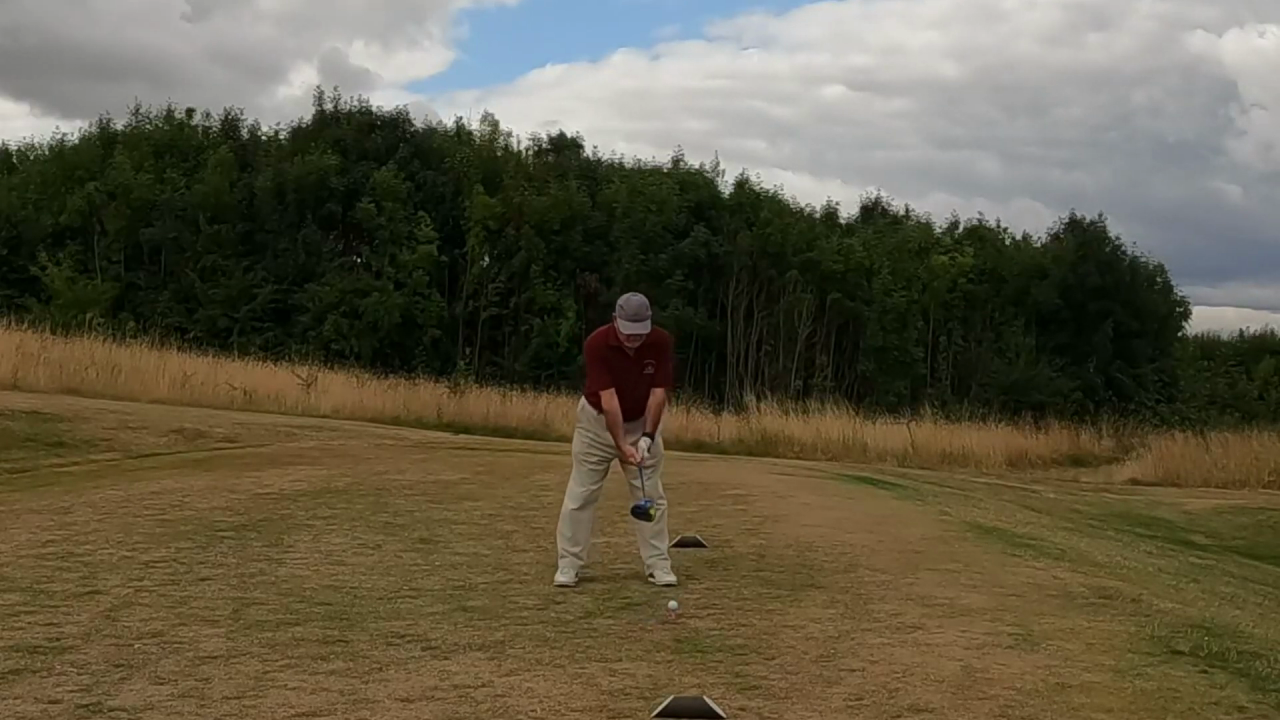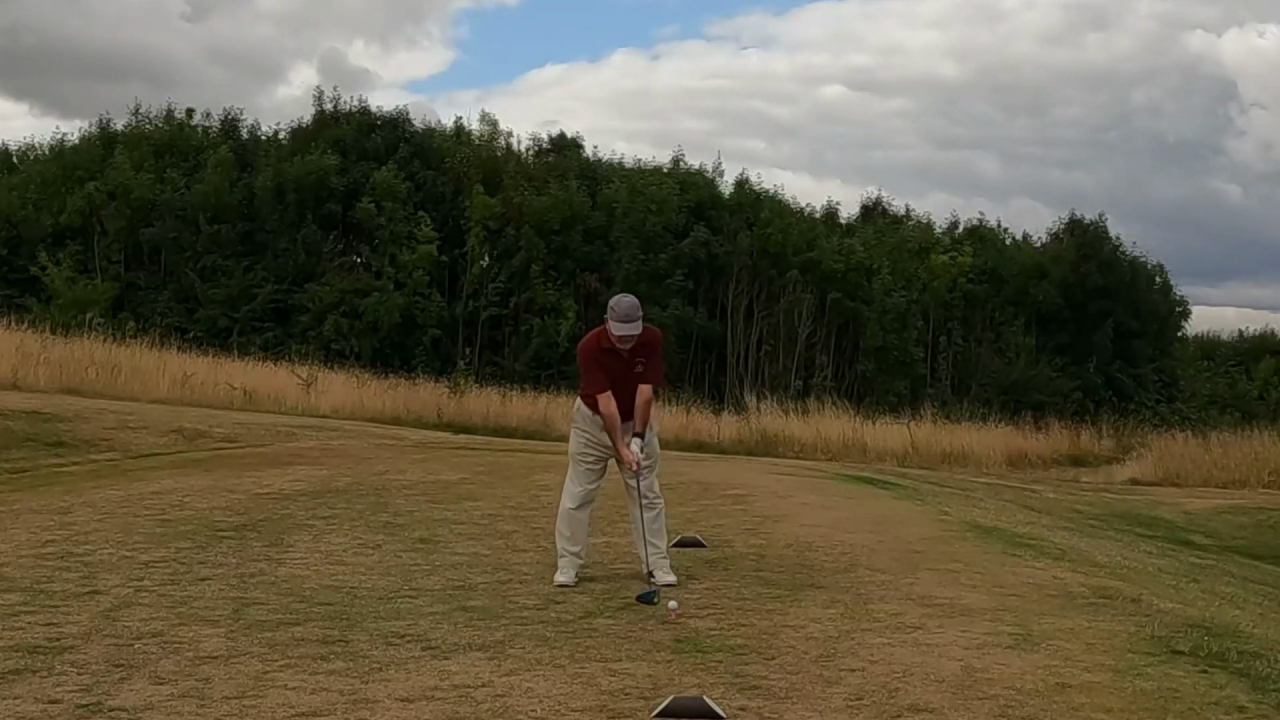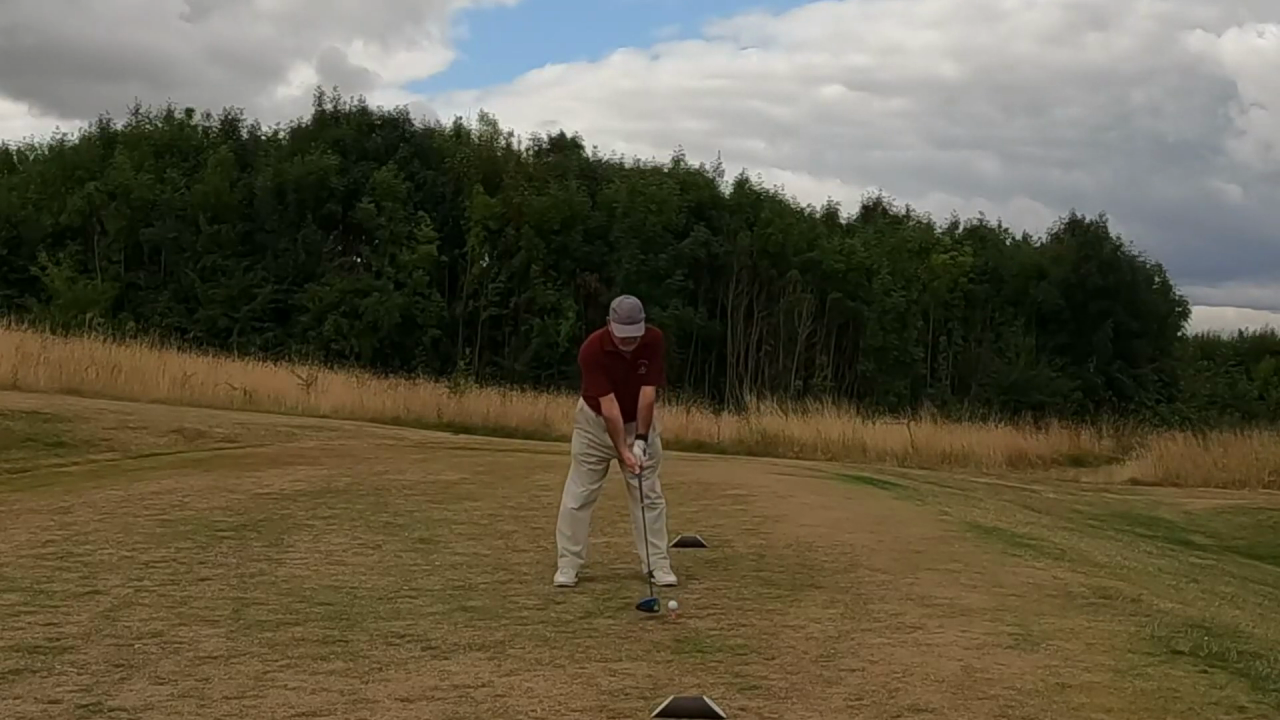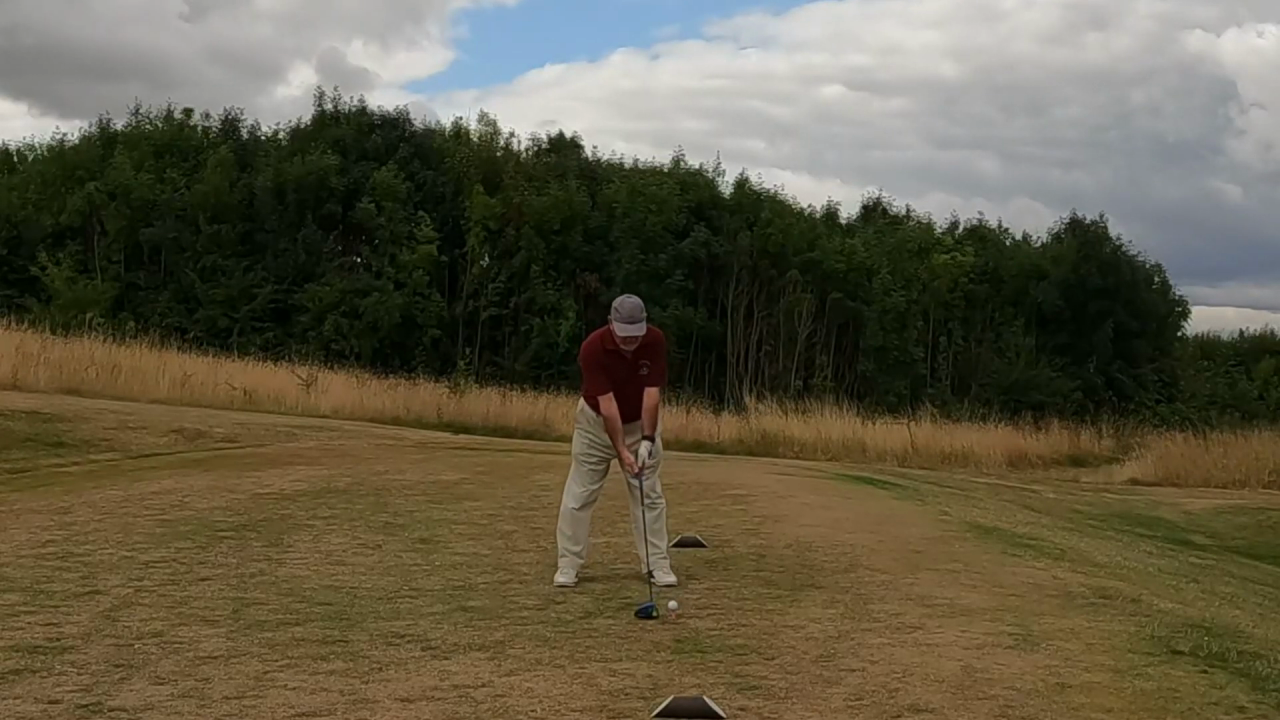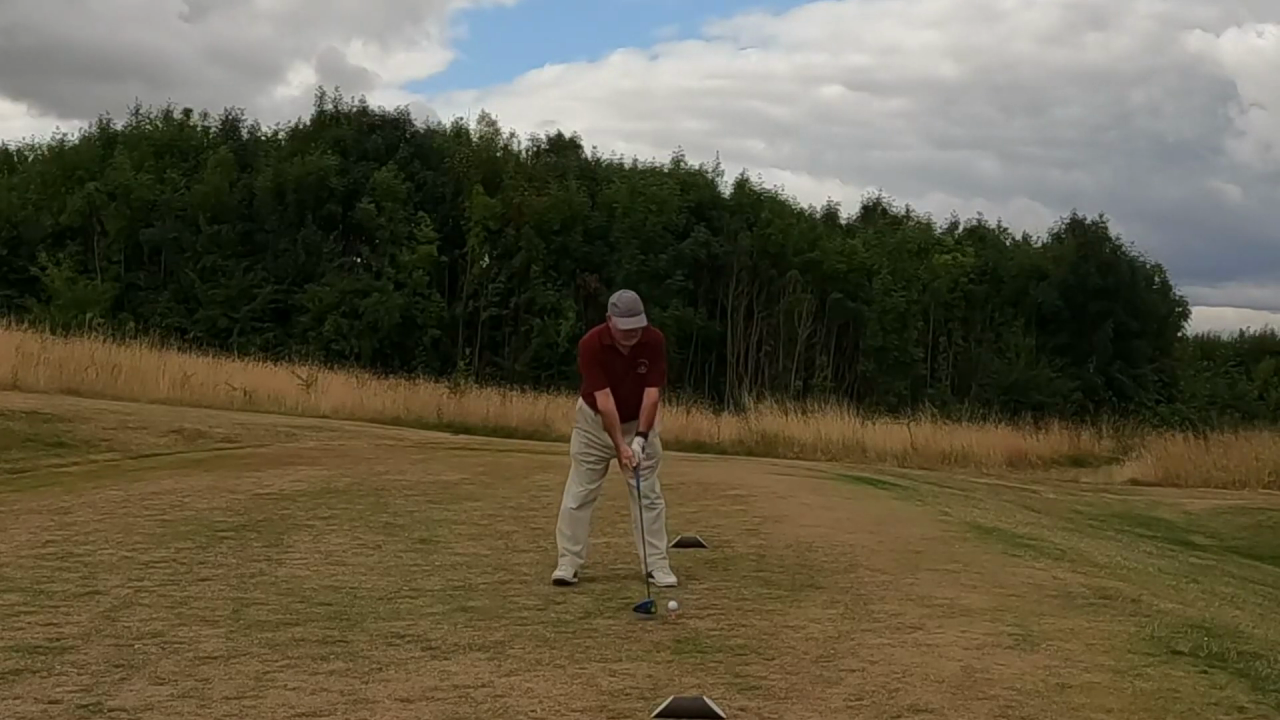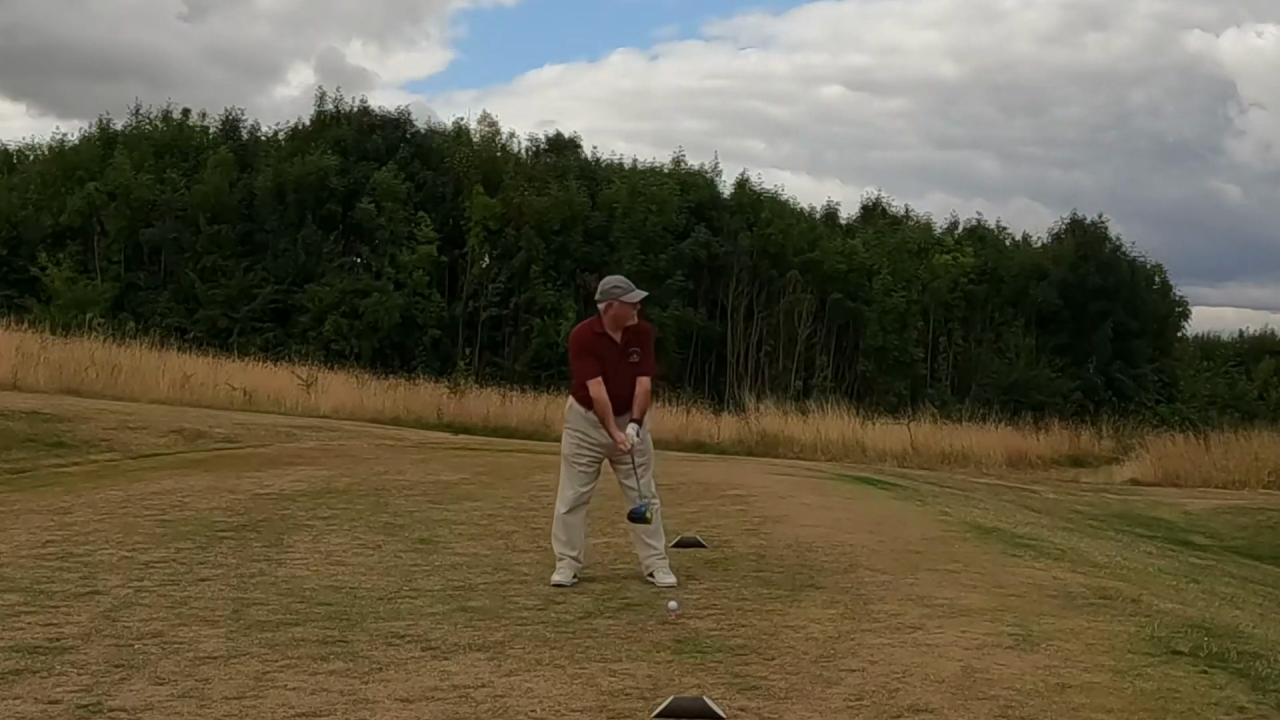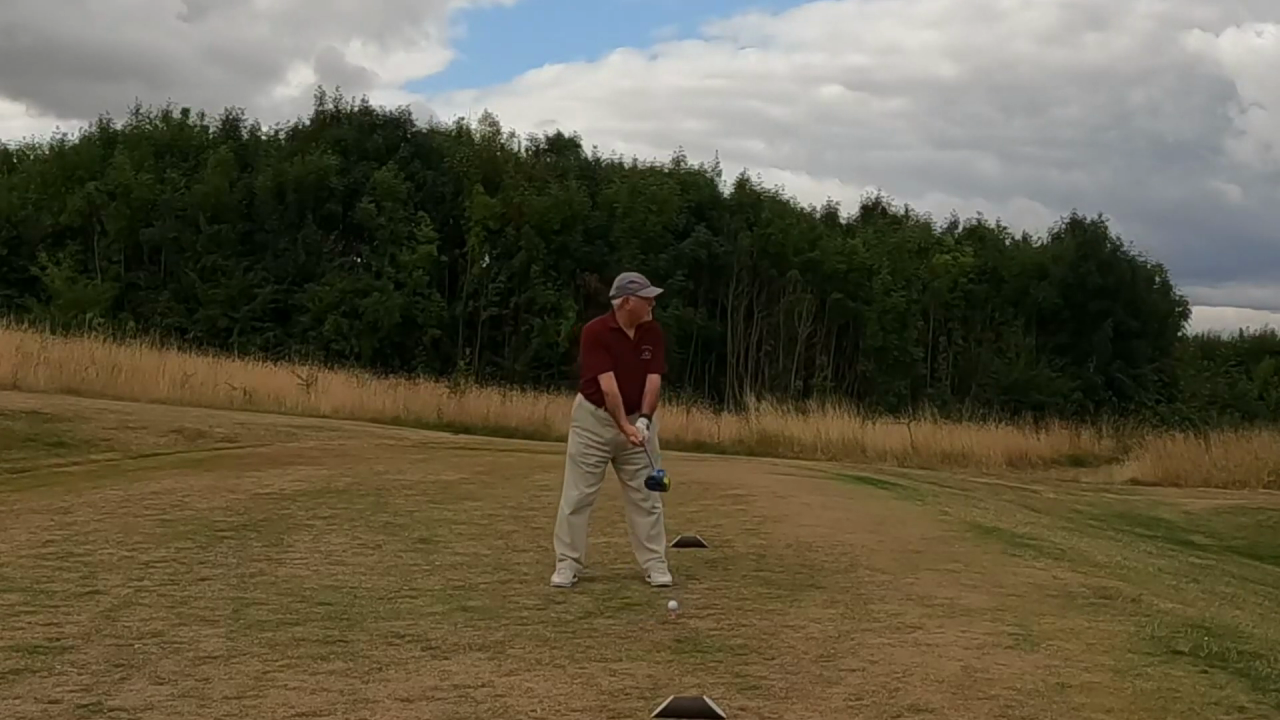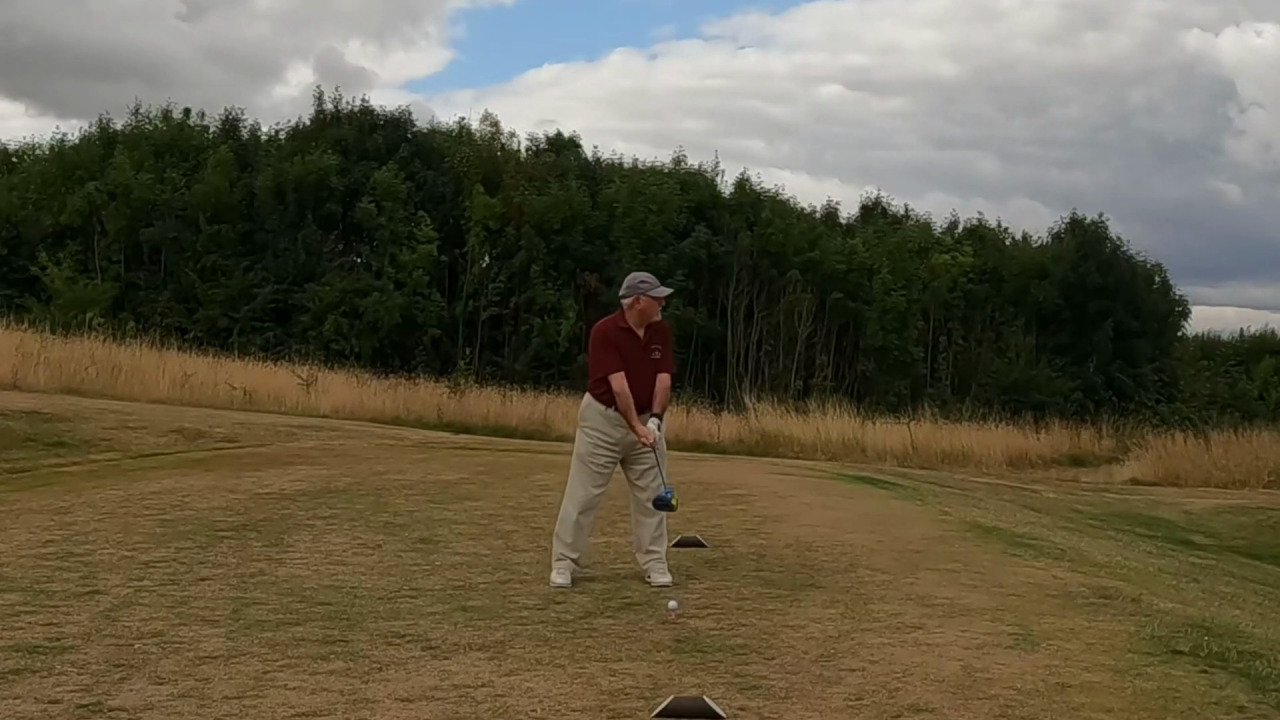
dt=0.3s
person 1, frame 1
left shoulder: (661, 341)
right shoulder: (596, 344)
left elbow: (658, 393)
right elbow: (608, 399)
left wrist: (647, 437)
right wrist: (622, 445)
left hip: (641, 423)
right hip: (596, 420)
left knee: (652, 495)
right knee: (581, 494)
left ankle: (658, 564)
right ankle: (568, 564)
person 1, frame 2
left shoulder: (652, 339)
right shoulder: (589, 347)
left elbow: (645, 392)
right elbow: (605, 402)
left wrist: (637, 439)
right wrist: (619, 448)
left hip: (636, 421)
right hip: (592, 420)
left knee: (648, 495)
right knee: (577, 494)
left ankle: (658, 563)
right ankle: (568, 564)
person 1, frame 3
left shoulder: (654, 340)
right shoulder: (592, 349)
left elbow: (648, 393)
right elbow: (608, 405)
left wrist: (641, 440)
right wrist: (622, 451)
left hip: (639, 422)
right hip: (595, 421)
left knee: (650, 495)
right knee: (578, 494)
left ankle: (658, 564)
right ankle: (568, 565)
person 1, frame 4
left shoulder: (656, 341)
right shoulder: (592, 348)
left elbow: (652, 394)
right elbow: (607, 403)
left wrist: (647, 441)
right wrist: (620, 450)
left hip: (640, 423)
right hip: (596, 422)
left knee: (650, 496)
right knee: (579, 494)
left ankle: (658, 564)
right ankle: (568, 565)
person 1, frame 5
left shoulder: (654, 341)
right shoulder: (591, 344)
left elbow: (652, 393)
right elbow: (604, 399)
left wrist: (641, 438)
right wrist: (619, 445)
left hip: (638, 423)
right hip: (594, 422)
left knee: (649, 496)
right knee: (579, 493)
left ankle: (657, 565)
right ankle: (568, 563)
person 1, frame 6
left shoulder: (643, 332)
right shoulder: (582, 336)
left elbow: (643, 382)
right elbow: (596, 389)
left wrist: (633, 425)
right wrist: (612, 432)
left hip: (629, 420)
right hip: (585, 419)
left knee: (643, 494)
right knee: (572, 494)
left ankle: (656, 564)
right ankle: (567, 565)
person 1, frame 7
left shoulder: (653, 332)
right shoulder: (595, 332)
left elbow: (653, 380)
right elbow: (607, 384)
left wrist: (644, 419)
right wrist: (624, 426)
left hip: (637, 420)
right hip: (593, 418)
left knee: (646, 495)
right knee: (577, 494)
left ankle: (654, 563)
right ankle: (567, 564)
person 1, frame 8
left shoulder: (662, 331)
right shoulder: (604, 331)
left elbow: (663, 379)
right elbow: (619, 384)
left wrist: (654, 420)
right wrist: (635, 427)
left hip: (646, 419)
right hip: (602, 417)
left knee: (651, 495)
right knee: (583, 494)
left ankle: (654, 564)
right ankle: (564, 564)
